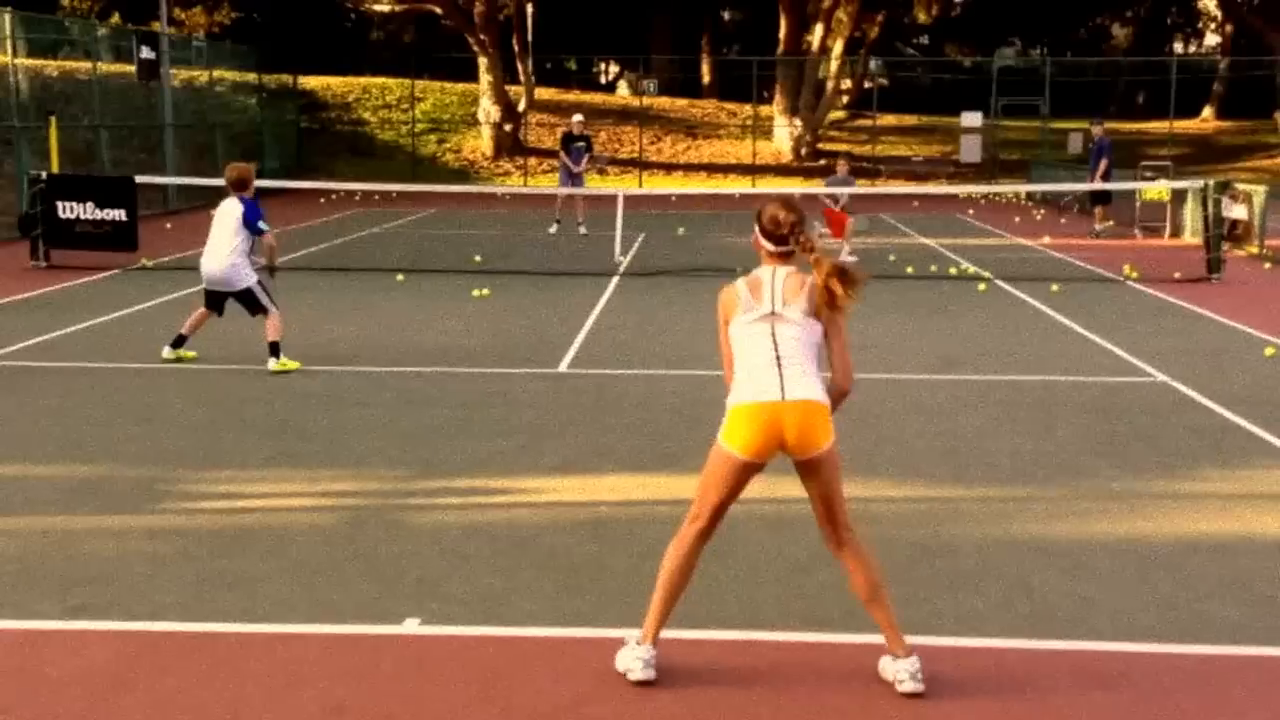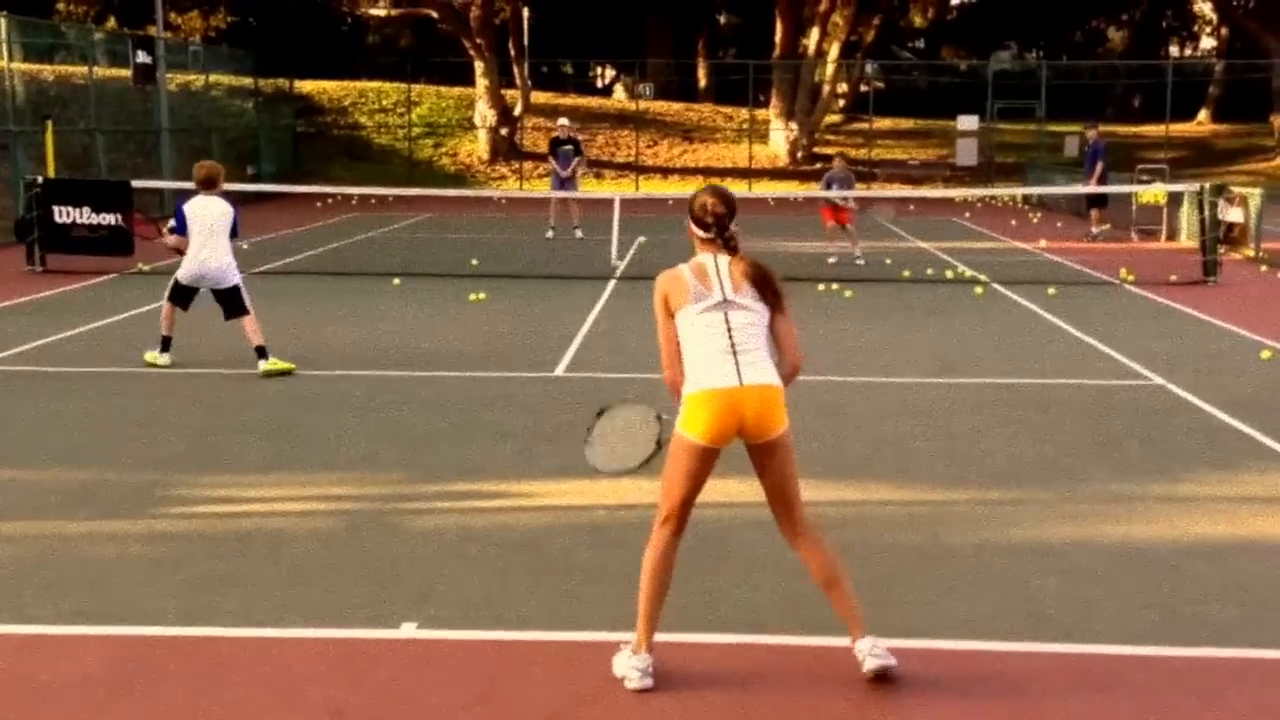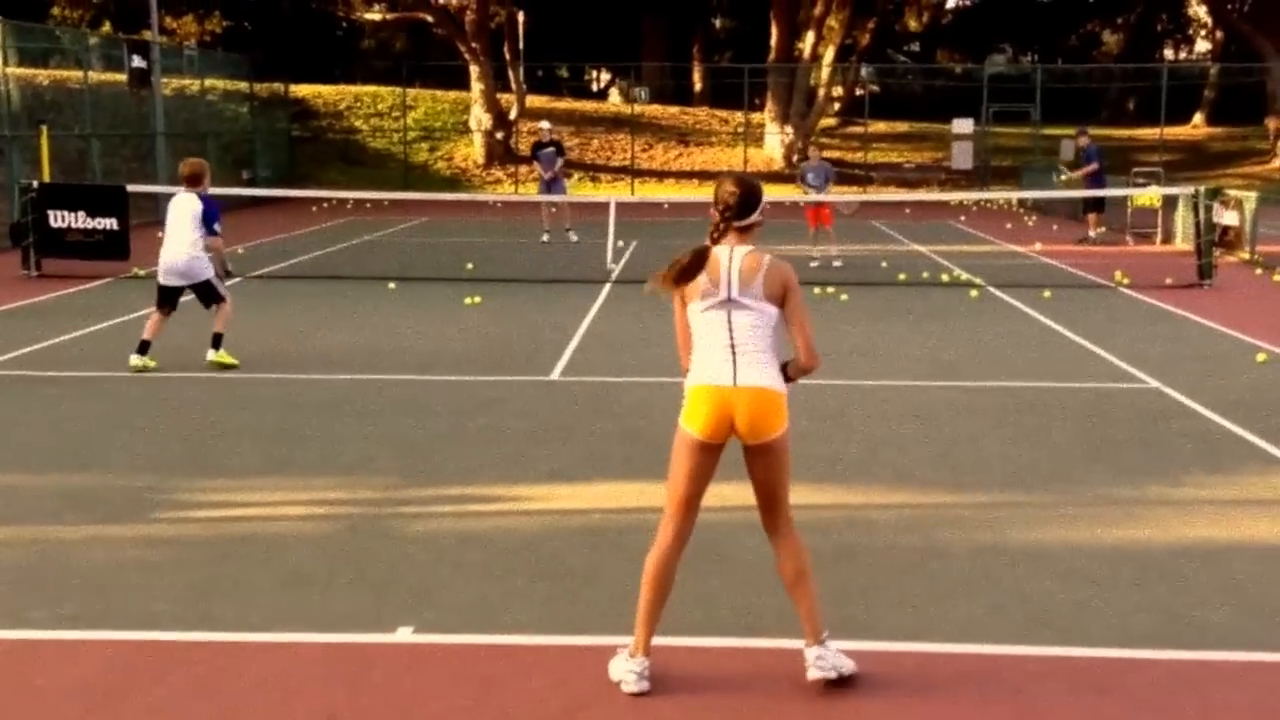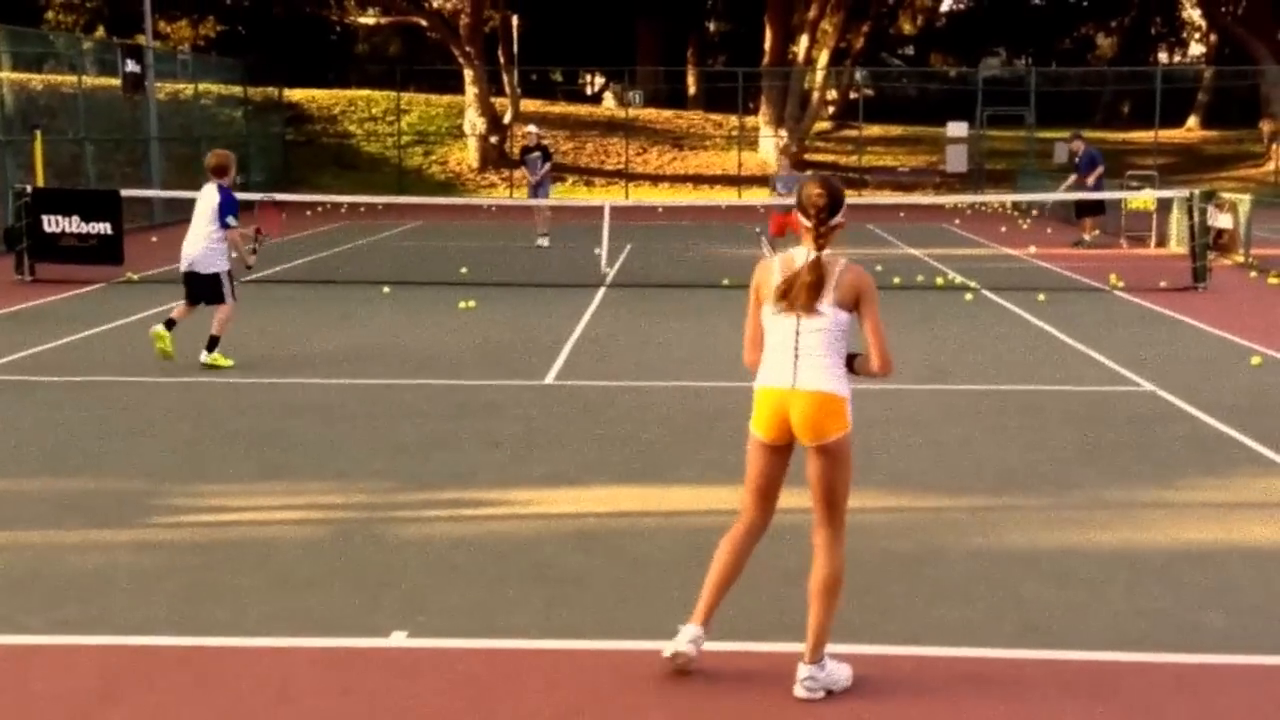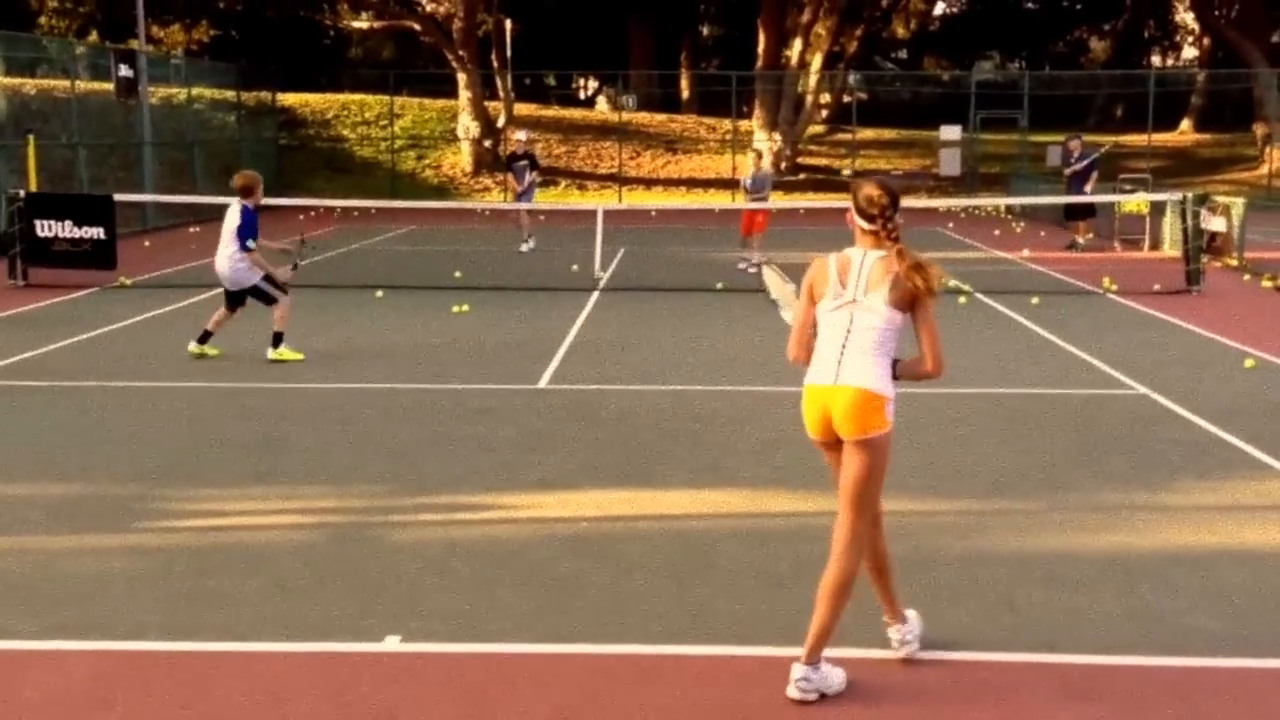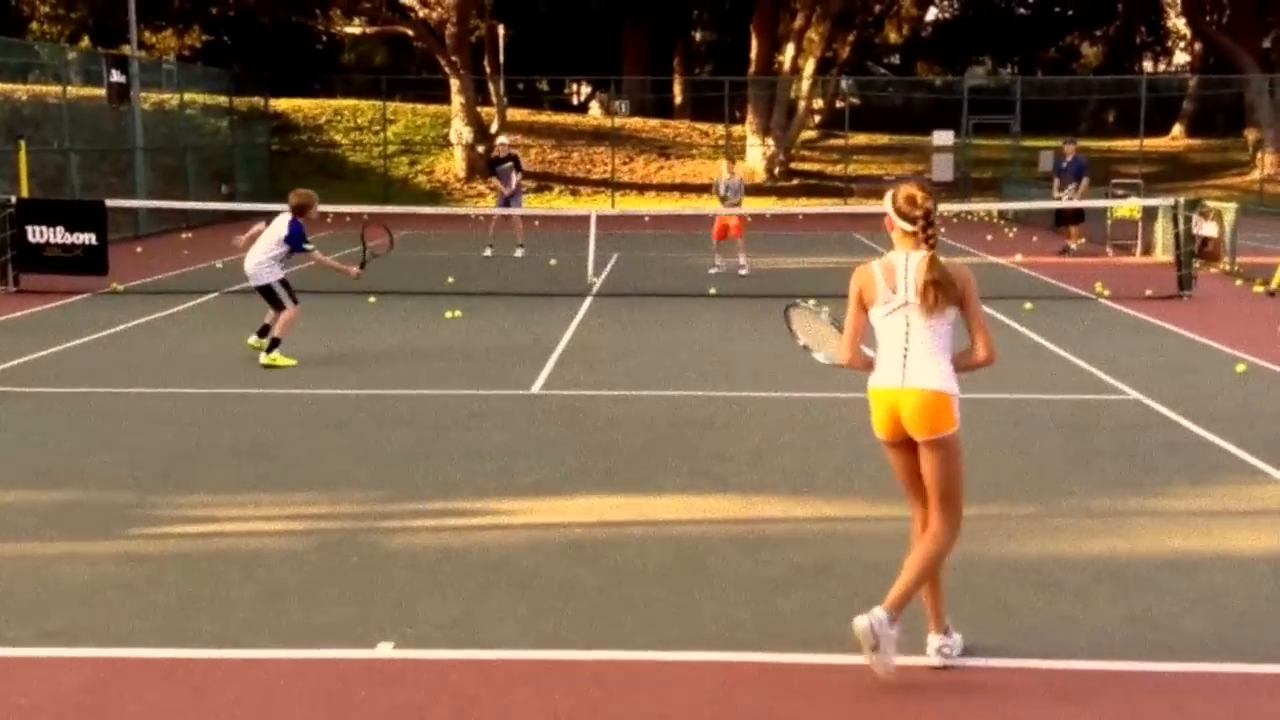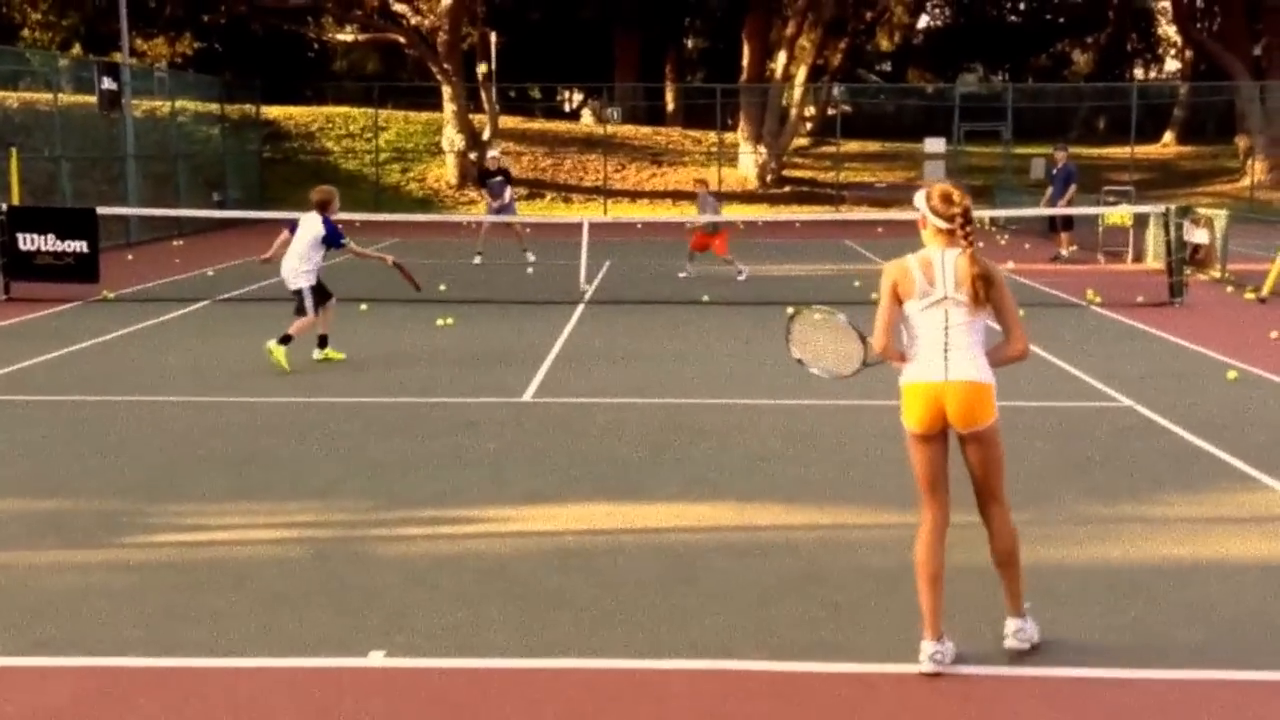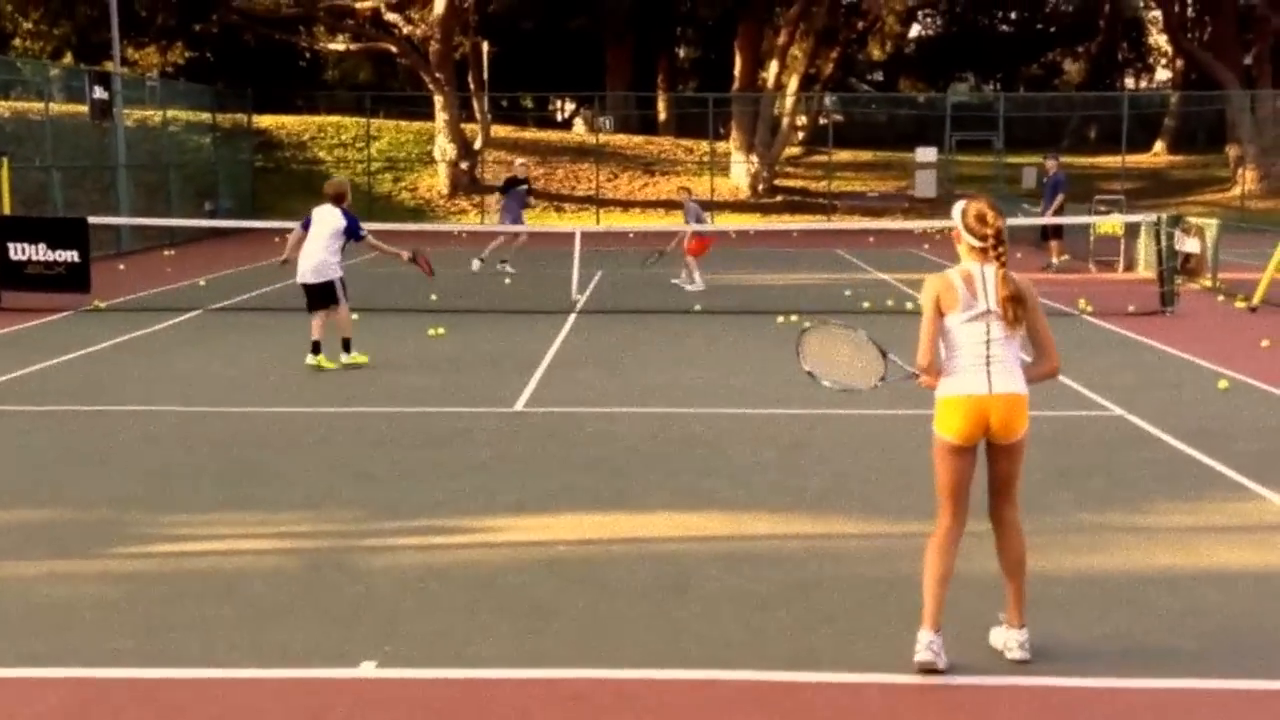
dt=0.3s
person 1, frame 1
left shoulder: (730, 295)
right shoulder: (822, 290)
right elbow: (843, 381)
left hip: (749, 416)
right hip: (809, 412)
left knee: (695, 529)
right knee: (842, 539)
left ankle: (644, 647)
right ankle: (901, 656)
person 1, frame 2
left shoulder: (669, 282)
right shoulder: (764, 278)
left elbow: (672, 374)
right elbow: (792, 362)
left hip: (707, 403)
right hip: (766, 400)
left knee: (667, 527)
right knee: (797, 526)
left ankle: (640, 655)
right ankle: (863, 640)
person 1, frame 3
left shoulder: (684, 272)
right shoulder: (780, 272)
right elbow: (808, 359)
left hip: (705, 399)
right hip: (765, 400)
left knee: (673, 529)
right knee: (780, 526)
left ankle: (637, 658)
right ankle: (817, 649)
person 1, frame 4
left shoulder: (765, 272)
right shoulder: (856, 278)
left elbow: (751, 357)
right elbow: (881, 364)
left hip: (770, 401)
right hip: (825, 405)
left knee: (751, 522)
right knee: (829, 534)
left ankle: (694, 628)
right ankle: (814, 665)
person 1, frame 5
left shoulder: (820, 270)
right shoulder: (908, 279)
left elbow: (796, 352)
right elbow: (932, 365)
left hip: (817, 397)
right hip: (867, 402)
left knee: (866, 514)
right knee: (849, 534)
left ankle: (898, 624)
right ankle: (808, 666)
person 1, frame 6
left shoulder: (866, 276)
right shoulder: (955, 275)
left elbow: (849, 356)
right elbow: (984, 353)
left hip: (884, 399)
right hip: (932, 400)
left knee: (924, 515)
right knee: (944, 525)
left ankle: (939, 633)
right ankle: (884, 615)
person 1, frame 7
left shoulder: (898, 271)
right shoulder: (985, 272)
left elbow: (881, 345)
right elbow: (1018, 347)
right wrist: (968, 360)
left hip: (919, 394)
right hip: (972, 392)
left knee: (933, 515)
right knee: (993, 507)
left ankle: (933, 641)
right ankle: (1017, 620)
person 1, frame 8
left shoulder: (939, 284)
right shoulder: (1019, 288)
left elbow: (925, 360)
right elbow: (1049, 364)
right wrist: (1003, 381)
left hip: (958, 405)
right hip: (1010, 405)
left knee: (948, 522)
right knee: (1005, 514)
left ankle: (929, 633)
right ankle: (1015, 629)
person 2, frame 1
left shoulder: (223, 206)
right shoulder: (249, 206)
right elbow: (268, 241)
right wrist: (271, 261)
left hip: (209, 267)
right hip: (234, 271)
left knee: (208, 309)
right knee: (271, 313)
left ankle: (173, 348)
right ankle: (275, 359)
person 2, frame 2
left shoulder: (185, 207)
right shoulder: (228, 208)
left elbow: (175, 242)
left wrist: (179, 243)
left hip: (193, 267)
right hip: (223, 269)
left knee: (170, 303)
right knee: (246, 315)
left ankle: (163, 354)
right ankle: (265, 360)
person 2, frame 3
left shoulder: (175, 201)
right shoulder: (207, 204)
right elbow: (215, 242)
right wrist: (223, 262)
left hip: (168, 263)
right hip: (195, 263)
left knee: (162, 312)
right knee: (223, 303)
left ankle: (140, 356)
right ankle: (215, 351)
person 2, frame 4
left shoulder: (205, 191)
right shoulder: (227, 197)
right elbow: (230, 234)
left wrist: (245, 232)
right wrist: (246, 257)
left hip: (189, 253)
right hip: (210, 256)
left knee: (191, 303)
right knee: (226, 305)
left ankle: (164, 328)
right ankle: (209, 352)
person 2, frame 5
left shoulder: (235, 208)
right shoulder: (248, 217)
right elbow: (251, 255)
left wrist: (277, 246)
right wrist: (276, 272)
left hip: (225, 267)
right hip: (240, 270)
left knee: (231, 308)
right knee: (282, 300)
left ankle: (199, 344)
right ankle: (276, 348)
person 2, frame 6
left shoulder: (284, 217)
right shoulder: (295, 231)
left elbow: (262, 226)
right elbow: (318, 258)
left wrist: (245, 238)
right wrist: (348, 270)
left hip: (257, 264)
right hip: (263, 269)
left knee: (285, 303)
right knee: (291, 309)
left ankle: (259, 337)
right ankle: (269, 354)
person 2, frame 7
left shoulder: (307, 218)
right shoulder: (329, 229)
left elbow: (286, 234)
right elbow: (355, 250)
left wrist: (271, 253)
right wrist: (383, 257)
left hip: (296, 269)
right hip: (301, 274)
left knee: (327, 302)
right knee: (310, 317)
left ankle: (322, 349)
right ankle: (279, 345)
person 2, frame 8
left shoulder: (317, 211)
right shoulder: (347, 219)
left elbow: (298, 233)
right elbow: (371, 243)
left wrist: (288, 254)
right wrist: (399, 253)
left hip: (305, 268)
right hip: (325, 268)
left knee: (319, 311)
right knee: (340, 308)
left ankle: (315, 354)
right ankle: (347, 353)
